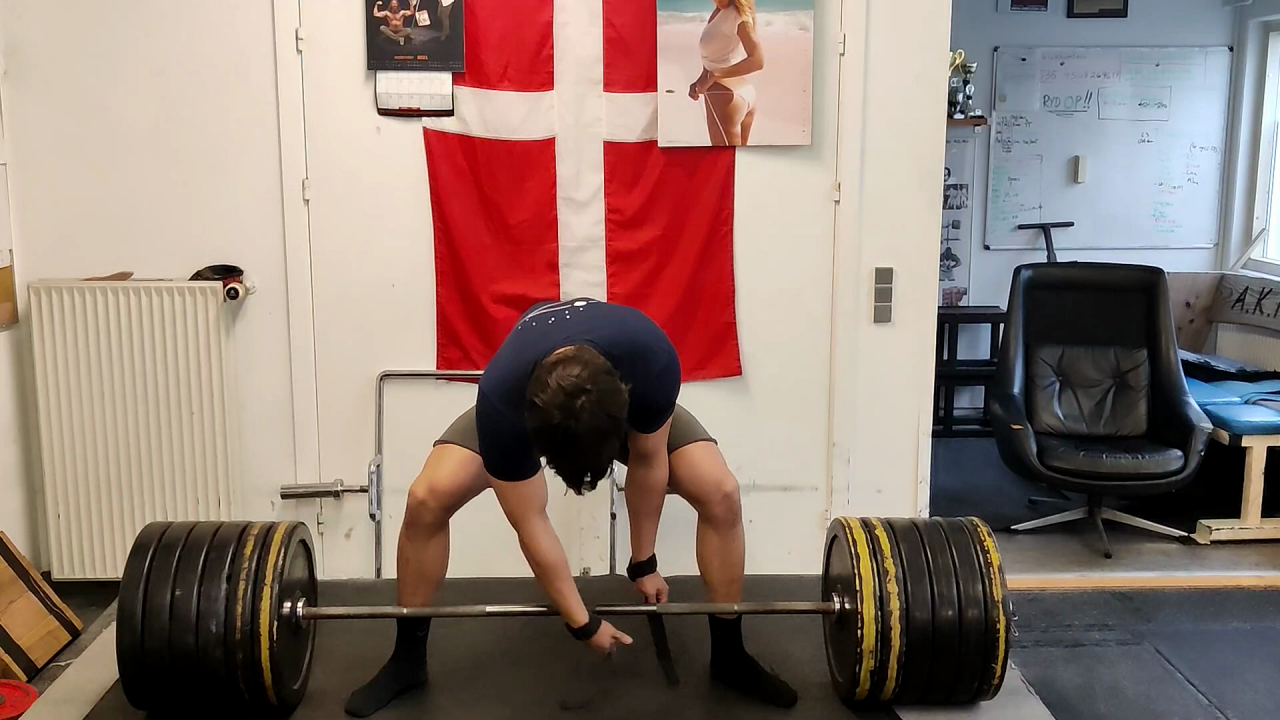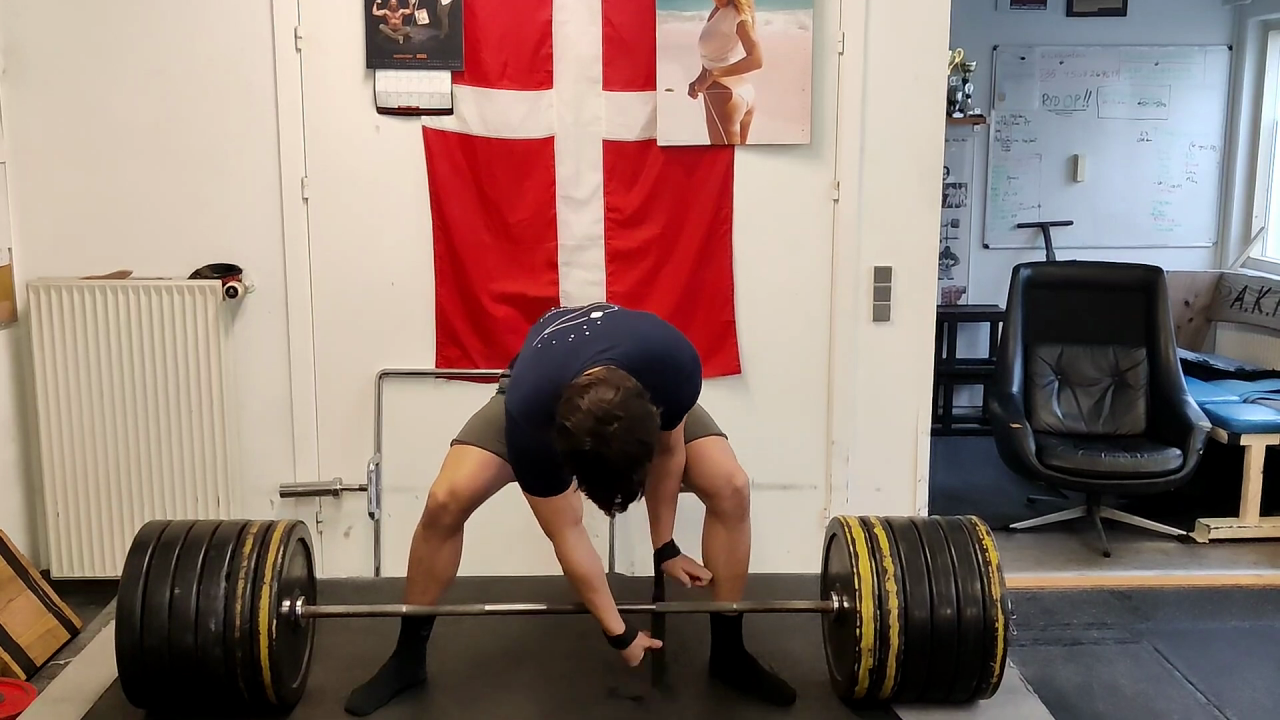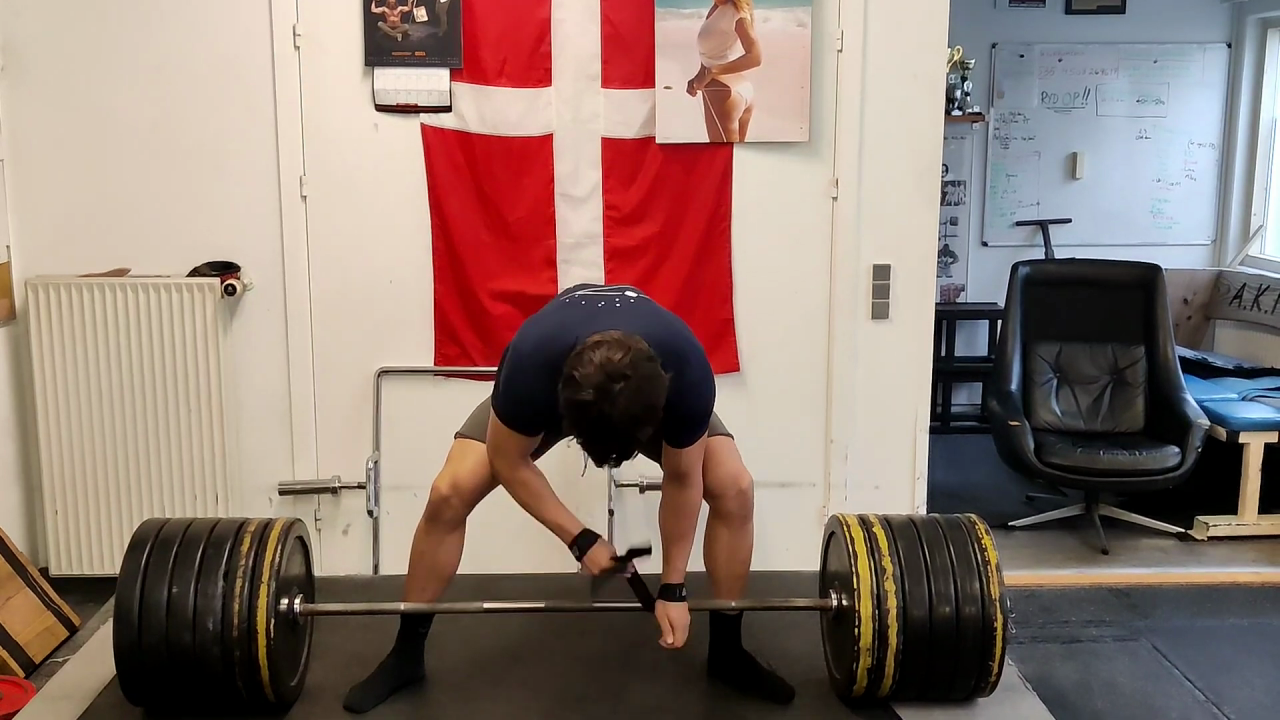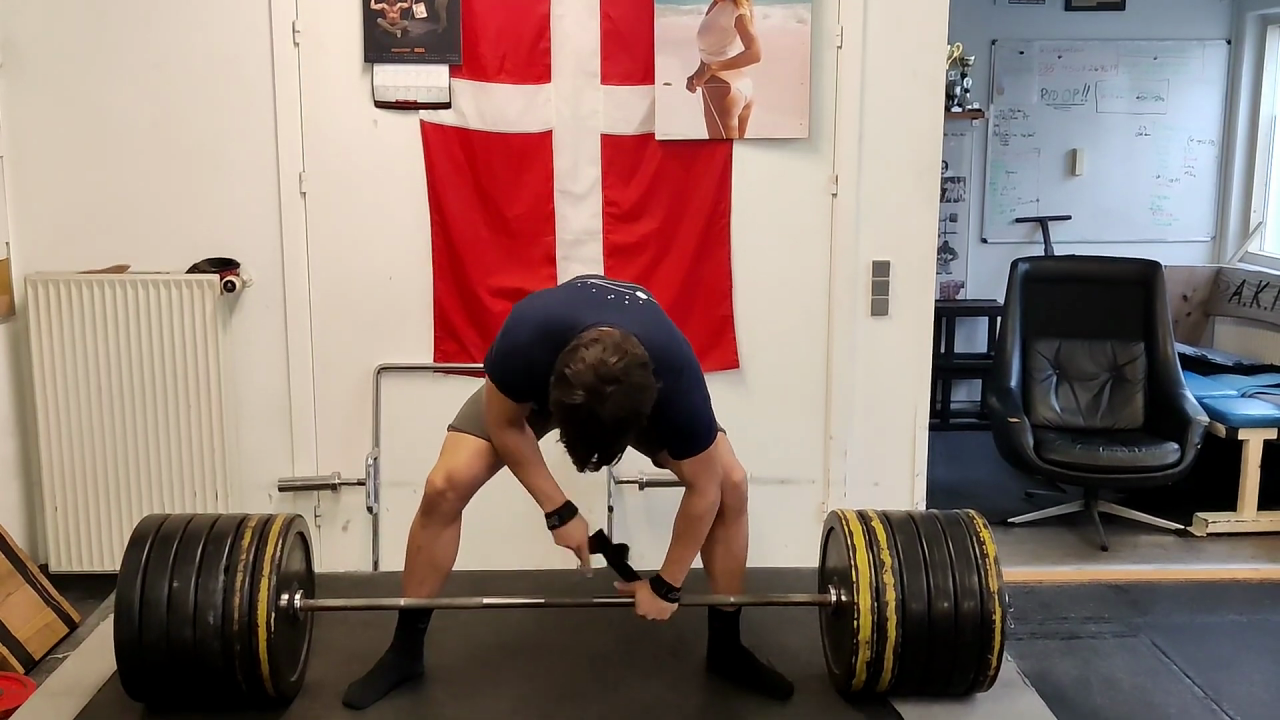
dt=0.4s
person 1, frame 1
left shoulder: (650, 359)
right shoulder: (502, 401)
left elbow: (649, 462)
right elbow: (530, 524)
left wrist: (643, 563)
right wrist: (582, 623)
left hip: (630, 400)
right hip: (525, 394)
left knee: (720, 493)
right knee: (427, 499)
left ankle: (729, 655)
right ankle: (407, 658)
person 1, frame 2
left shoulder: (673, 364)
right shoulder: (531, 414)
left elbow: (672, 449)
right elbow: (567, 535)
left wrist: (666, 549)
right wrist: (620, 633)
left hip: (643, 380)
right hip: (540, 388)
left knee: (729, 488)
right knee: (446, 500)
left ankle: (728, 653)
right ankle: (408, 657)
person 1, frame 3
left shoulder: (686, 369)
right shoulder: (532, 361)
left elbow: (684, 480)
right elbow: (509, 463)
left wrist: (673, 589)
right wrist: (581, 540)
left hip: (652, 388)
right hip: (552, 386)
left knee: (734, 489)
right knee: (449, 494)
left ankle: (726, 651)
right ankle: (407, 653)
person 1, frame 4
left shoulder: (676, 379)
right shoulder: (528, 336)
left elbow: (705, 489)
right elbow: (505, 425)
left wrist: (667, 585)
right wrist: (560, 513)
left hip: (642, 388)
right hip: (534, 377)
left knee: (730, 484)
right knee: (445, 486)
left ankle: (726, 646)
right ankle: (406, 648)
